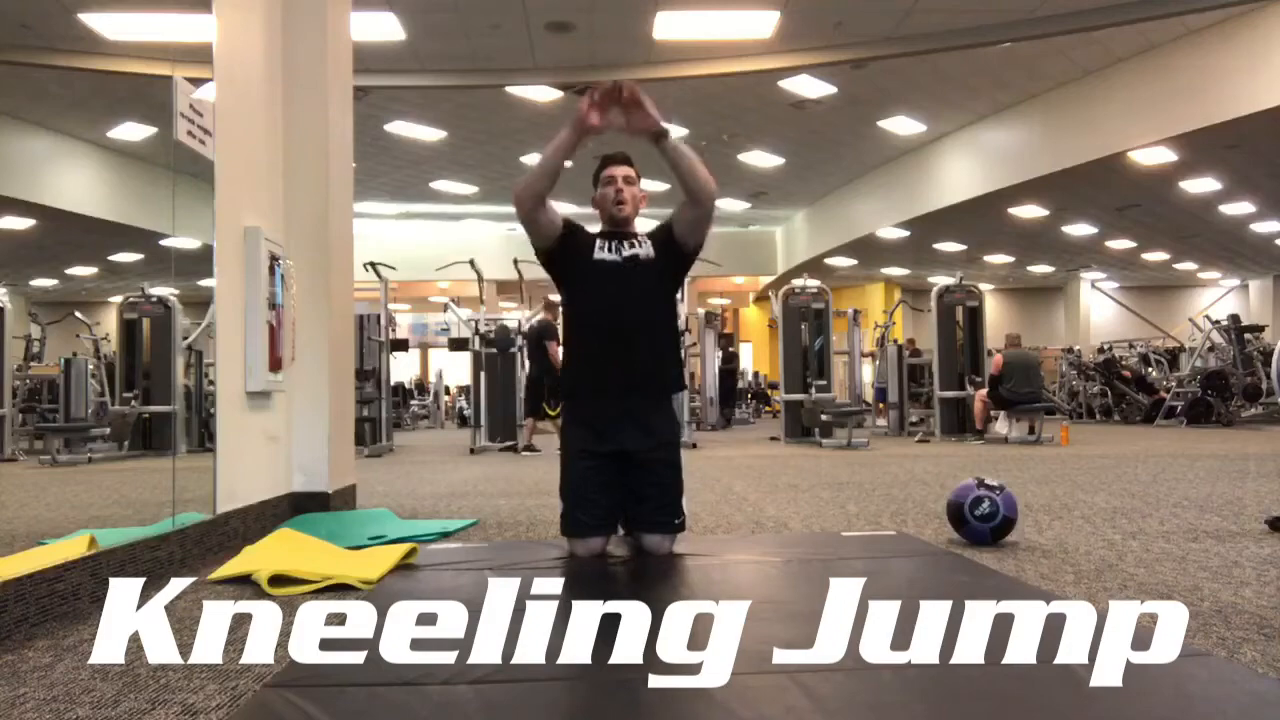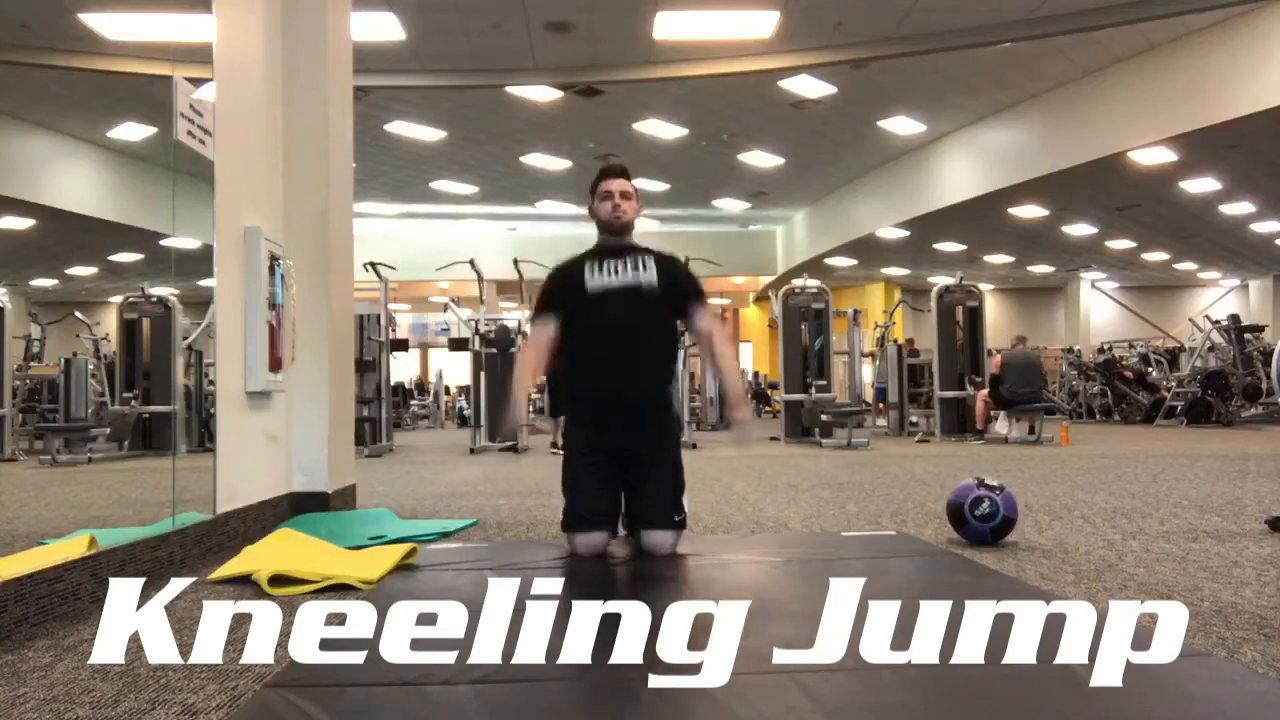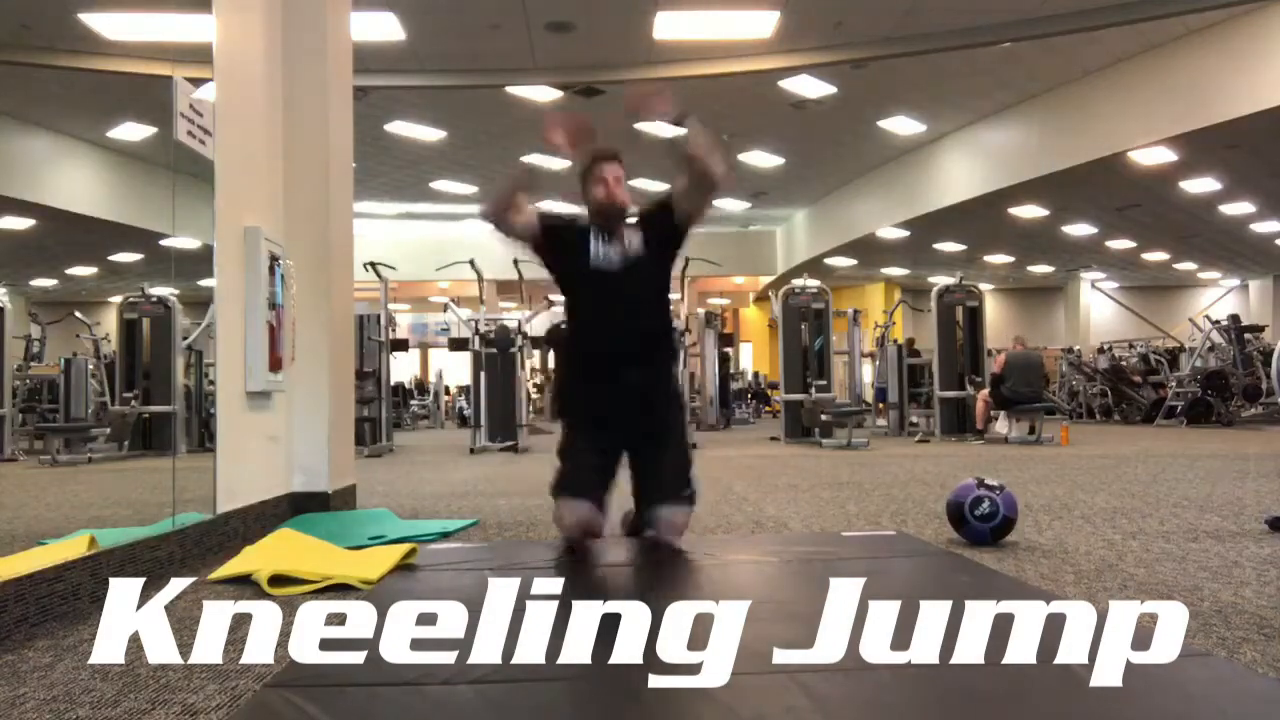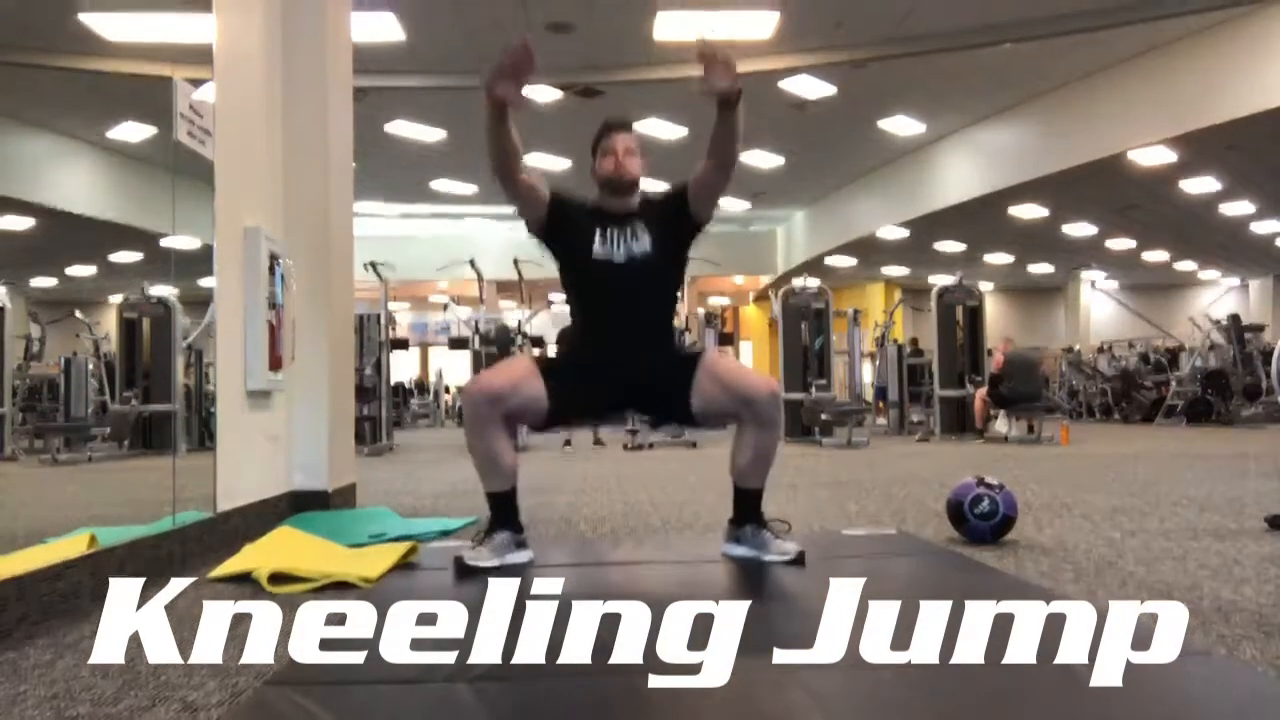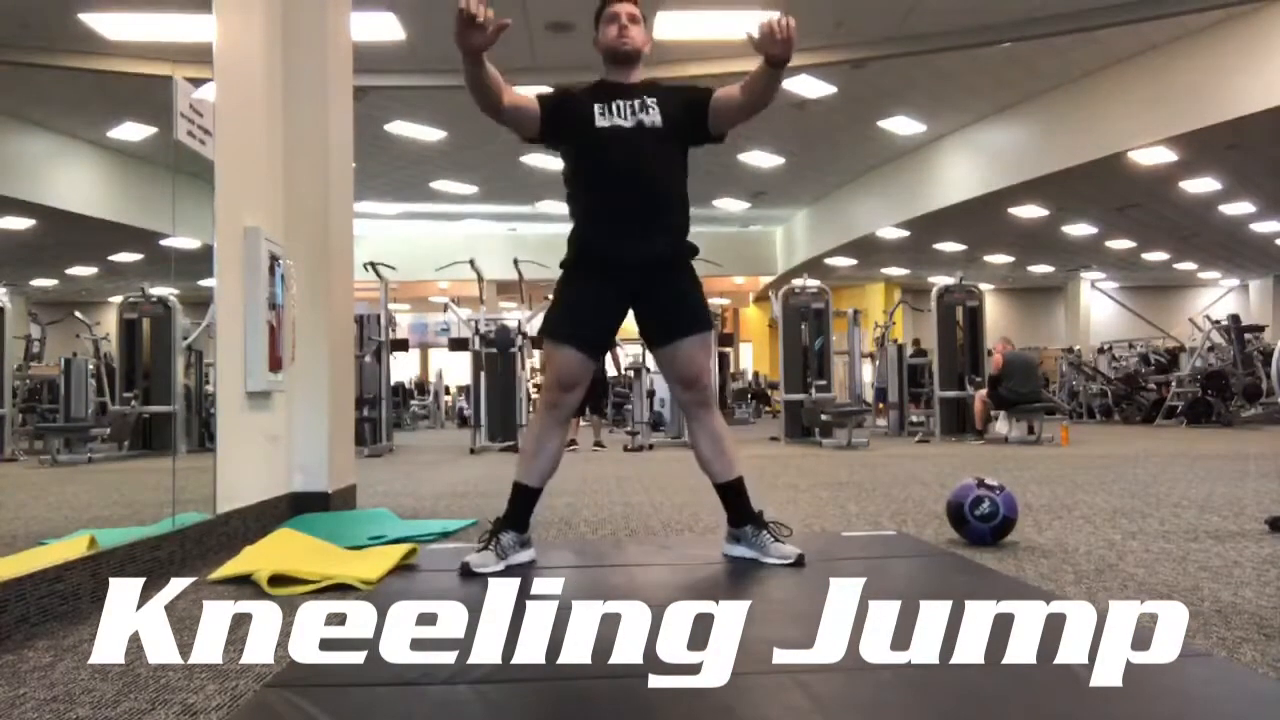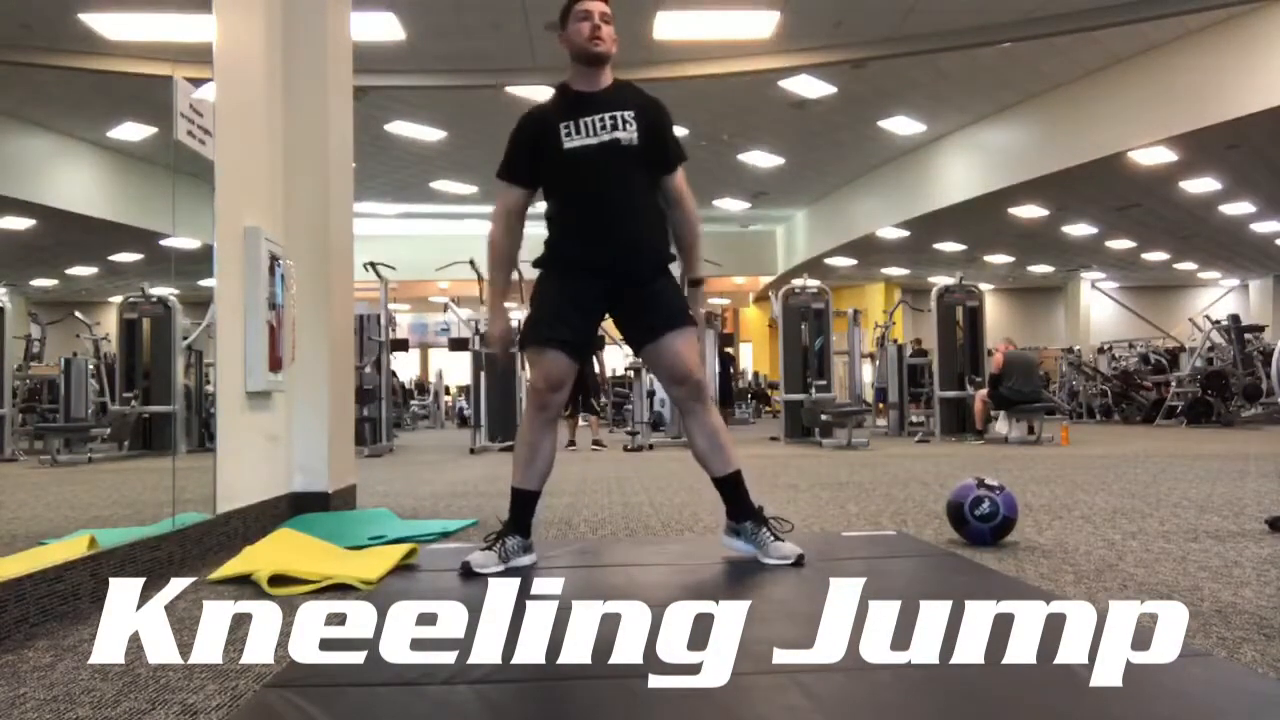
dt=0.5s
person 1, frame 1
left shoulder: (665, 247)
right shoulder: (573, 248)
left elbow: (704, 196)
right elbow: (527, 201)
left wrist: (657, 133)
right wrist: (575, 132)
left hip: (652, 417)
right hip: (587, 418)
left knee: (657, 546)
right knee: (586, 549)
person 1, frame 2
left shoulder: (668, 269)
right shoulder: (570, 275)
left elbow: (710, 330)
right elbow: (540, 341)
left wrist: (733, 392)
right wrist: (519, 397)
left hip: (654, 426)
right hip: (591, 428)
left knee: (660, 545)
right knee: (587, 545)
left ankle: (638, 528)
person 1, frame 3
left shoulder: (655, 225)
right shoulder: (566, 237)
left elbow: (709, 182)
right elbow: (502, 217)
left wrist: (682, 126)
left hip: (655, 392)
right hip: (590, 395)
left knee: (671, 526)
right knee: (574, 523)
left ankle: (644, 516)
right ankle: (587, 525)
person 1, frame 4
left shoulder: (670, 215)
right shoulder: (568, 218)
left elbow: (720, 168)
right elbow: (510, 177)
left wrist: (727, 104)
right wrist: (499, 110)
left hip: (662, 370)
right hip: (586, 371)
left knee: (763, 398)
right knee: (484, 395)
left ankle: (746, 525)
right ankle: (506, 530)
person 1, frame 5
left shoulder: (677, 100)
right shoulder: (572, 104)
left elbow: (746, 101)
right elbow: (502, 106)
left wrist: (773, 65)
right wrist: (475, 56)
left hip: (667, 266)
right hip: (593, 268)
left knee: (698, 396)
right knee: (558, 397)
left ankle: (745, 526)
right ankle: (512, 531)
person 1, frame 6
left shoulder: (646, 109)
right shoulder: (539, 122)
left elbow: (677, 197)
right elbow: (509, 210)
left wrist: (695, 277)
right wrist: (497, 303)
left hip: (644, 270)
right hip: (570, 273)
left knee: (691, 387)
right knee: (544, 394)
left ankle: (745, 518)
right ankle: (516, 534)
